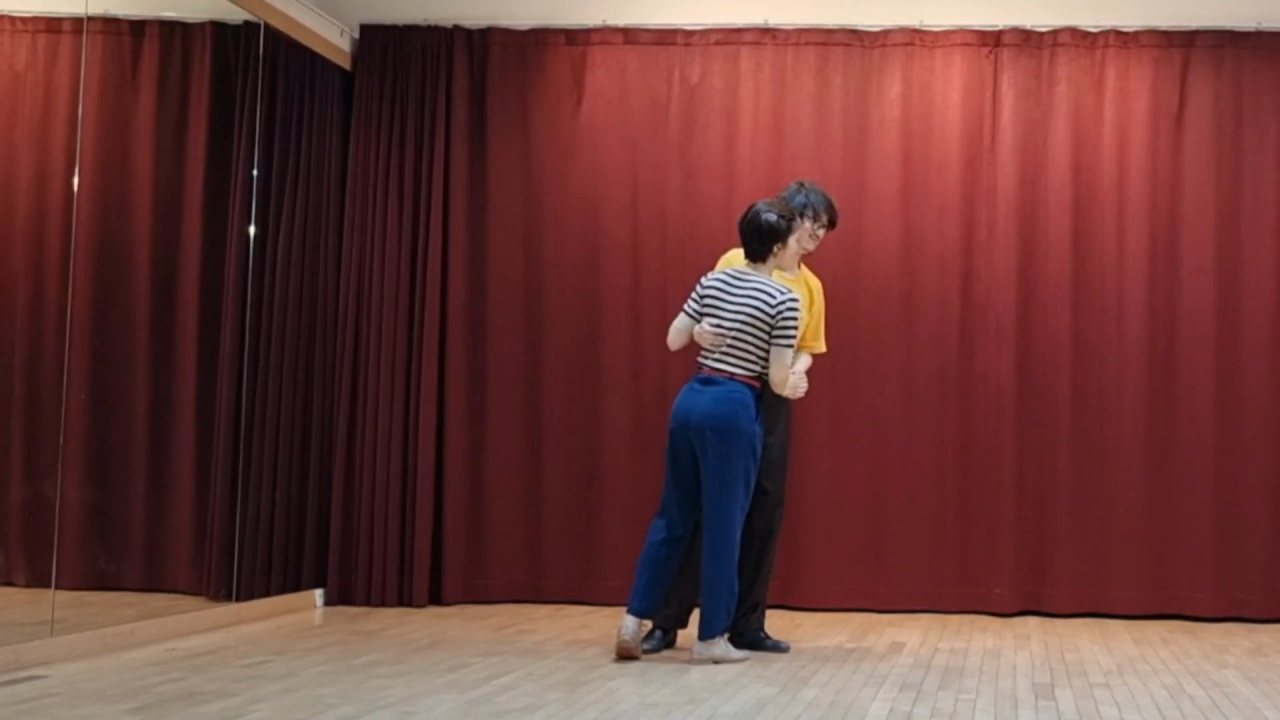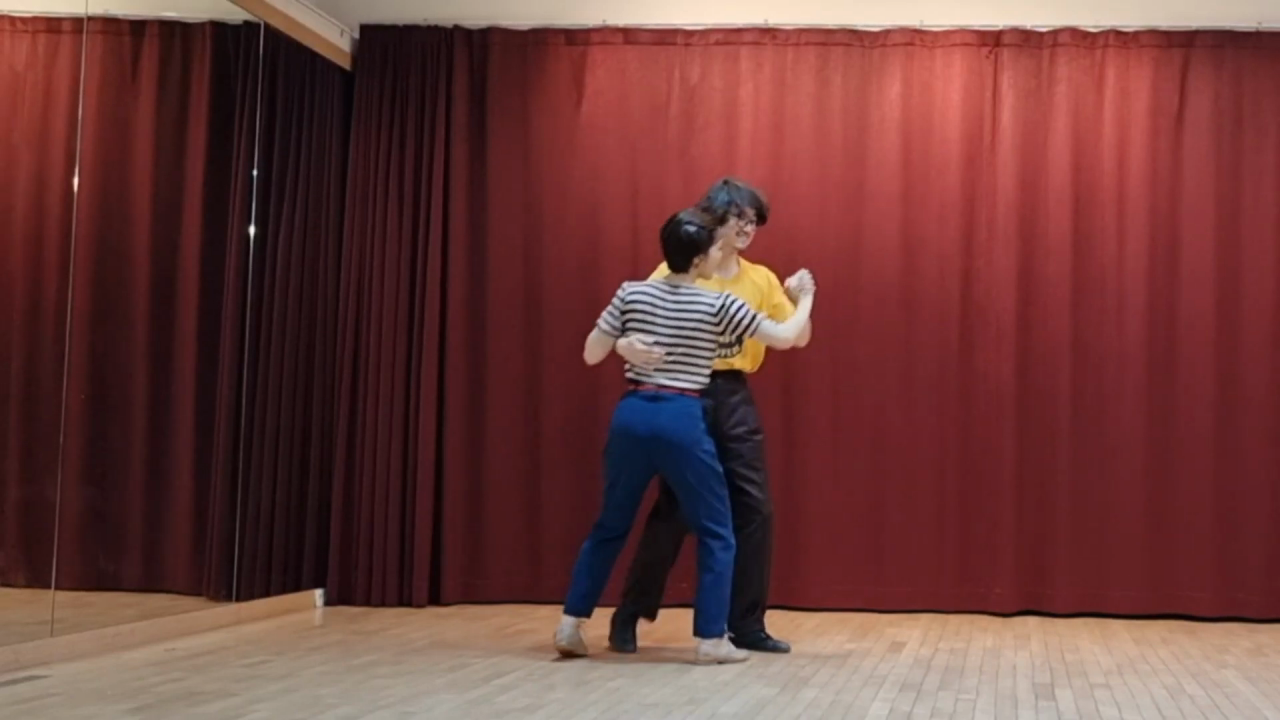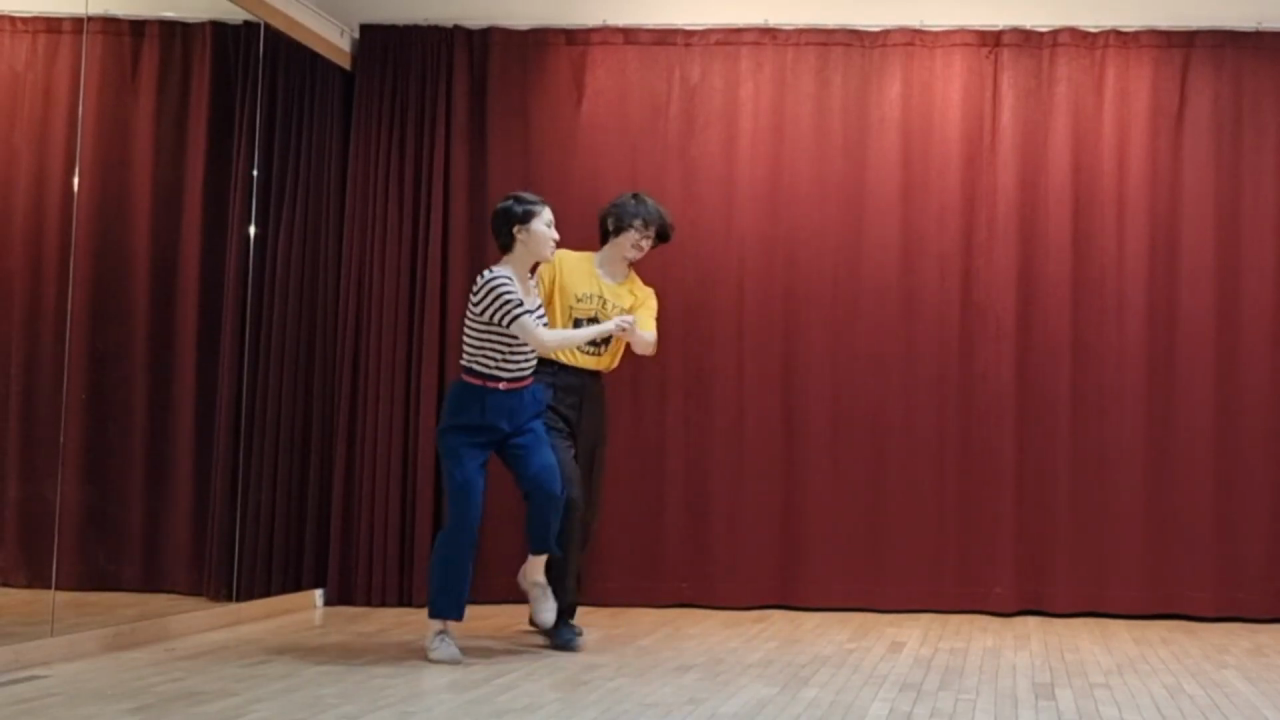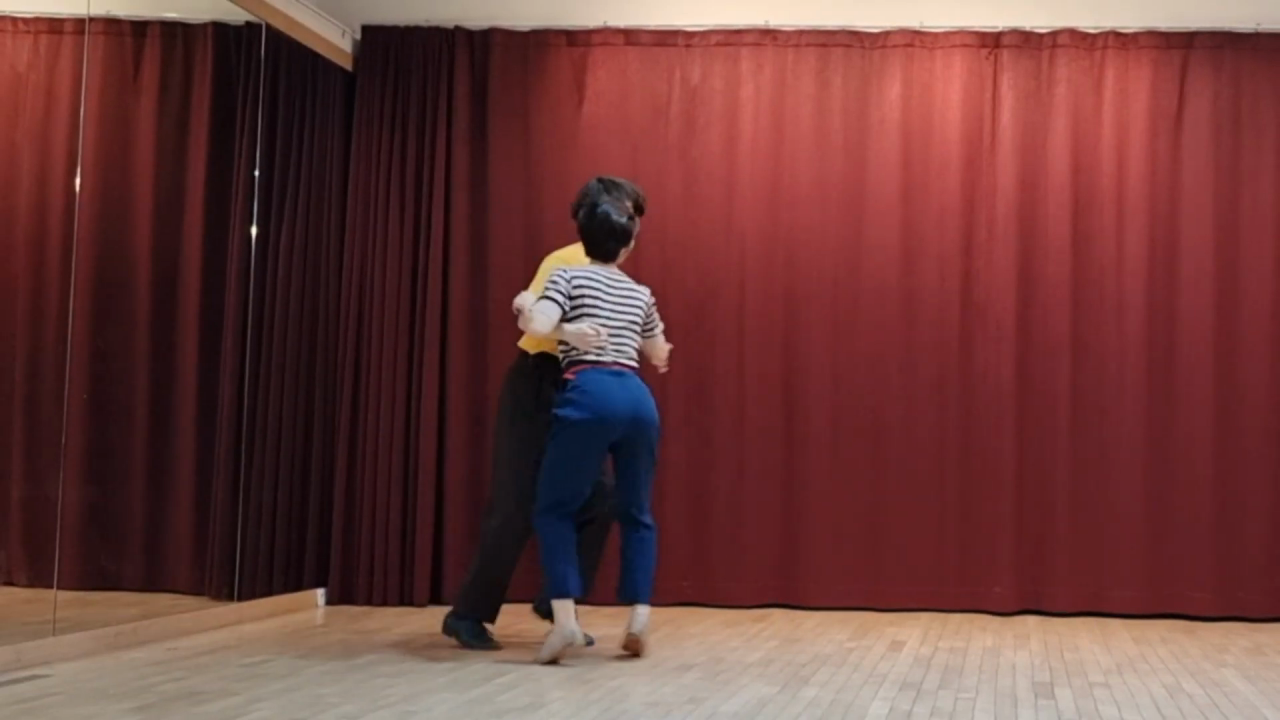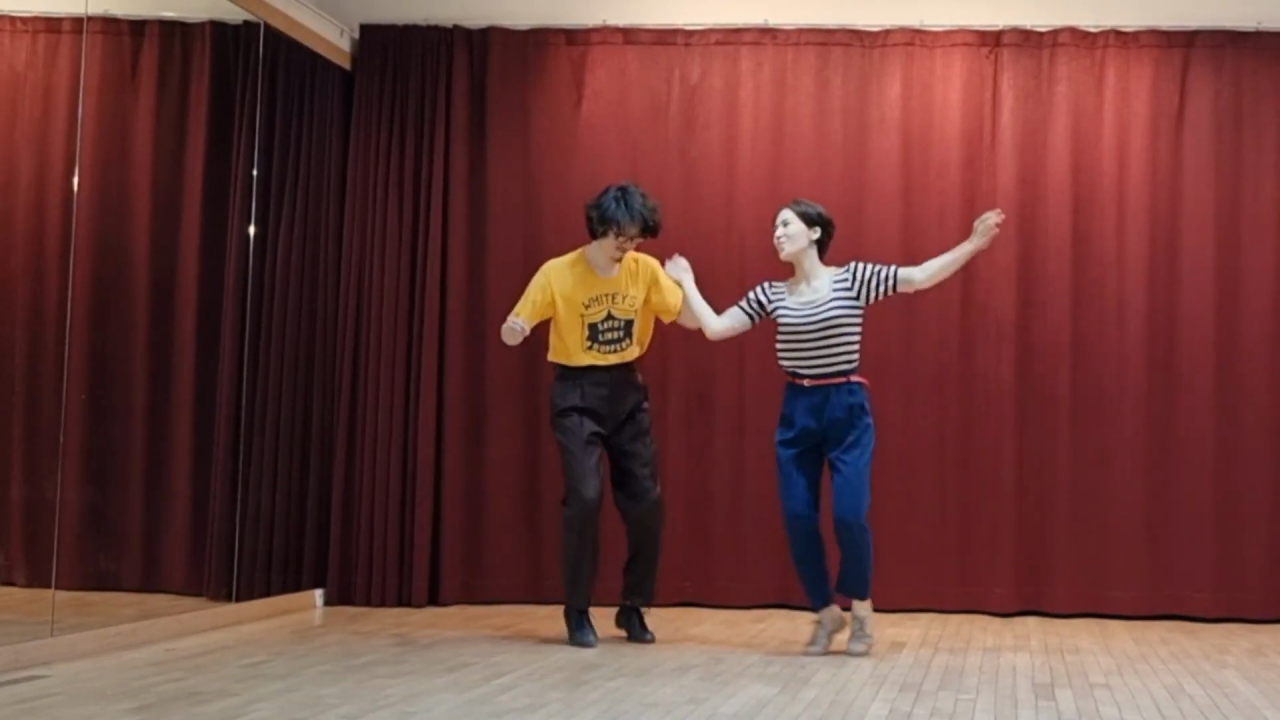
dt=1s
person 1, frame 1
left shoulder: (811, 287)
right shoulder: (736, 262)
left elbow: (806, 349)
right elbow: (699, 318)
left wrist: (794, 373)
right wrist: (699, 331)
left hip: (771, 404)
left knee: (764, 512)
left ankle: (747, 624)
right ankle: (667, 621)
person 1, frame 2
left shoulder: (761, 280)
right shoulder: (674, 273)
left elbow: (797, 338)
left wrist: (802, 297)
right wrist: (625, 345)
left hip: (735, 400)
left knee: (755, 509)
right knee: (674, 510)
left ankle: (747, 625)
right ankle: (630, 613)
person 1, frame 3
left shoulder: (642, 296)
right shoulder: (563, 264)
left elbow: (649, 344)
left wrist: (629, 331)
left hip: (590, 395)
right hip: (547, 386)
left knee: (582, 505)
right knee: (565, 494)
left ankle: (551, 607)
right ankle: (558, 611)
person 1, frame 4
right shoulder: (565, 261)
right wrist: (565, 329)
right hip: (535, 384)
left knee: (597, 498)
right knee: (517, 504)
right ankle: (469, 614)
person 1, frame 5
left shoulder: (646, 270)
right shoulder: (556, 274)
left elbow: (692, 319)
right elbow: (510, 332)
right wrist: (514, 328)
left hip: (628, 391)
right hip: (577, 393)
left knee: (645, 501)
right knee: (584, 497)
left ankle: (633, 606)
right ankle: (578, 611)
person 2, frame 1
left shoulder: (712, 281)
right shoulder: (783, 300)
left elbow: (674, 340)
right elbow: (777, 378)
right wrist: (794, 387)
left hip: (690, 399)
right hip: (733, 409)
left knee: (674, 514)
right knee: (724, 521)
left ankle: (633, 621)
right ankle: (710, 637)
person 2, frame 2
left shoulder: (631, 293)
right shoulder: (718, 306)
left elbow: (592, 354)
right elbow: (785, 337)
right wrist: (806, 298)
left hip: (630, 417)
right hip: (680, 423)
left knee: (611, 525)
right knee: (716, 530)
left ankle: (570, 624)
right ankle: (711, 638)
person 2, frame 3
left shoulder: (529, 284)
right shoulder: (493, 284)
right elbow: (541, 340)
right wrist: (605, 327)
left hip: (522, 405)
right hip: (472, 411)
left knee: (547, 486)
right knee: (463, 517)
left ankle: (534, 570)
right ankle: (440, 627)
person 2, frame 4
left shoulder: (567, 276)
right shoulder: (640, 293)
left elbow: (540, 327)
right elbow: (659, 355)
left wrist: (525, 305)
right wrist: (659, 347)
left hip: (590, 397)
right hip: (639, 399)
left knee: (555, 510)
right knee: (636, 514)
left ankle: (565, 619)
right ankle: (638, 615)
person 2, frame 5
left shoulder: (854, 278)
right shoulder: (770, 295)
left elbow: (921, 277)
right elbow: (715, 328)
left wrist: (973, 243)
right wrist: (686, 281)
left hip: (847, 408)
right hip: (797, 410)
left knee: (850, 515)
right knee: (798, 520)
left ankle: (860, 609)
right ankle: (828, 612)
